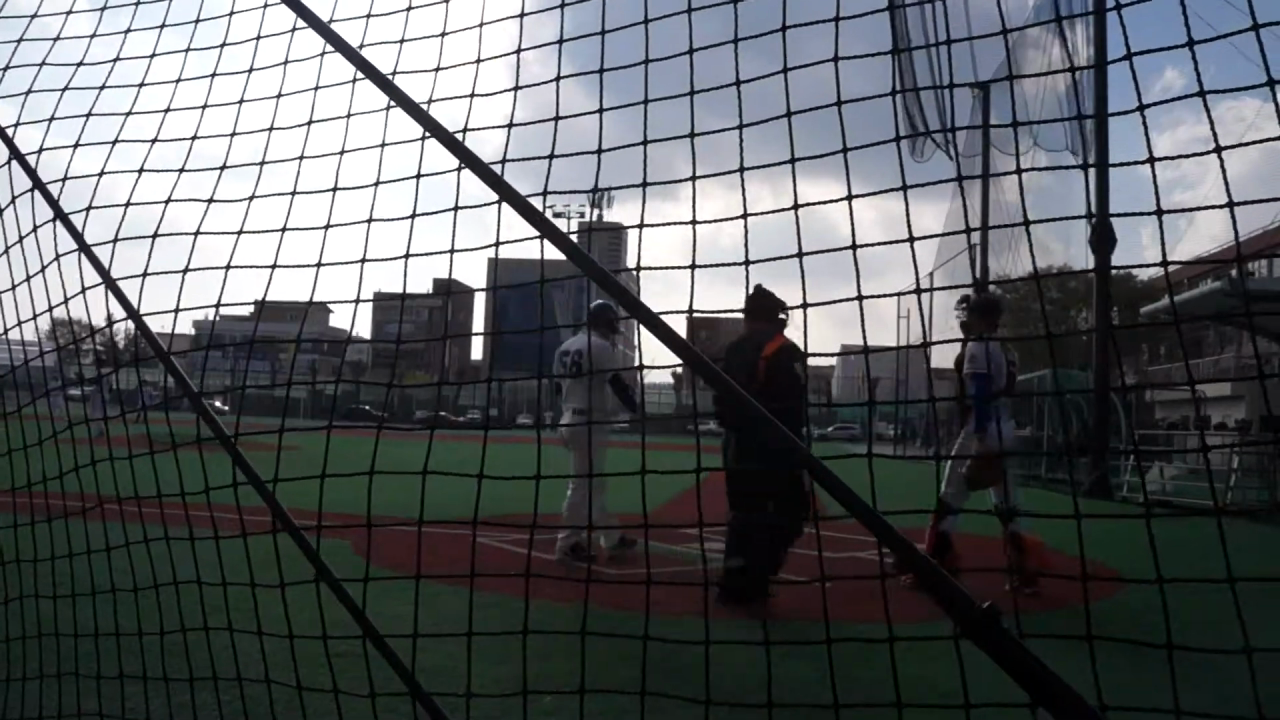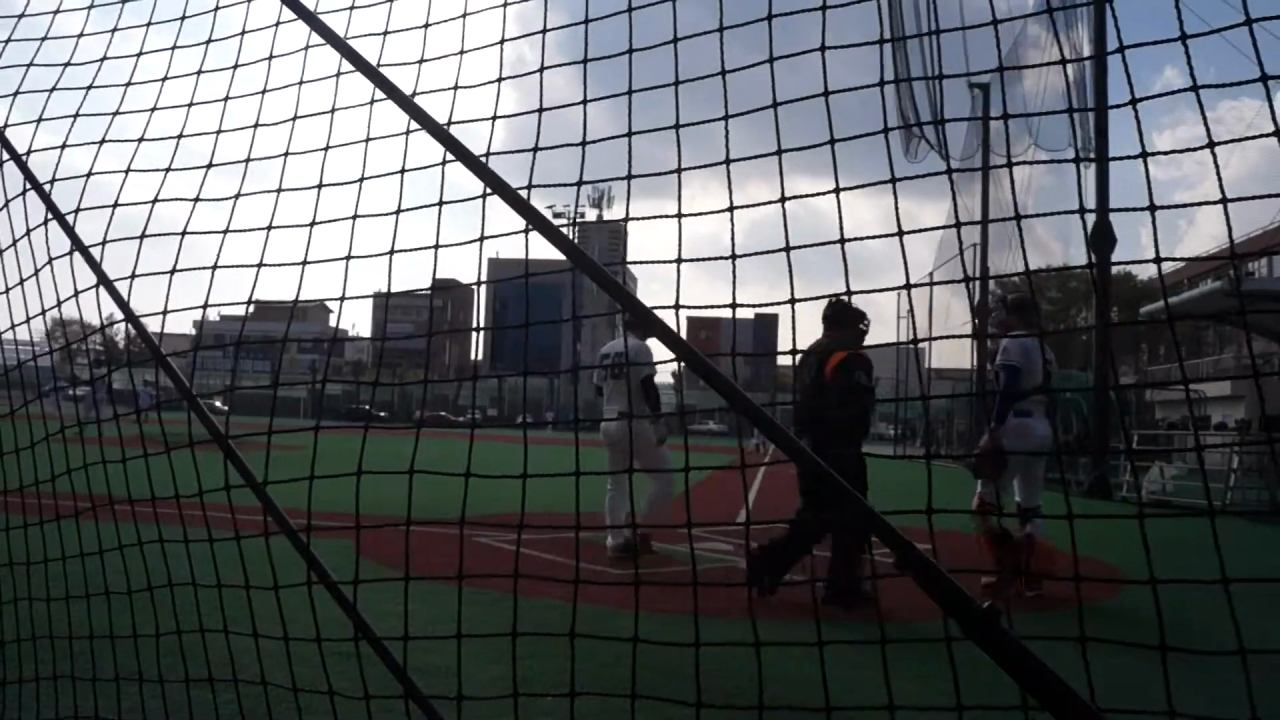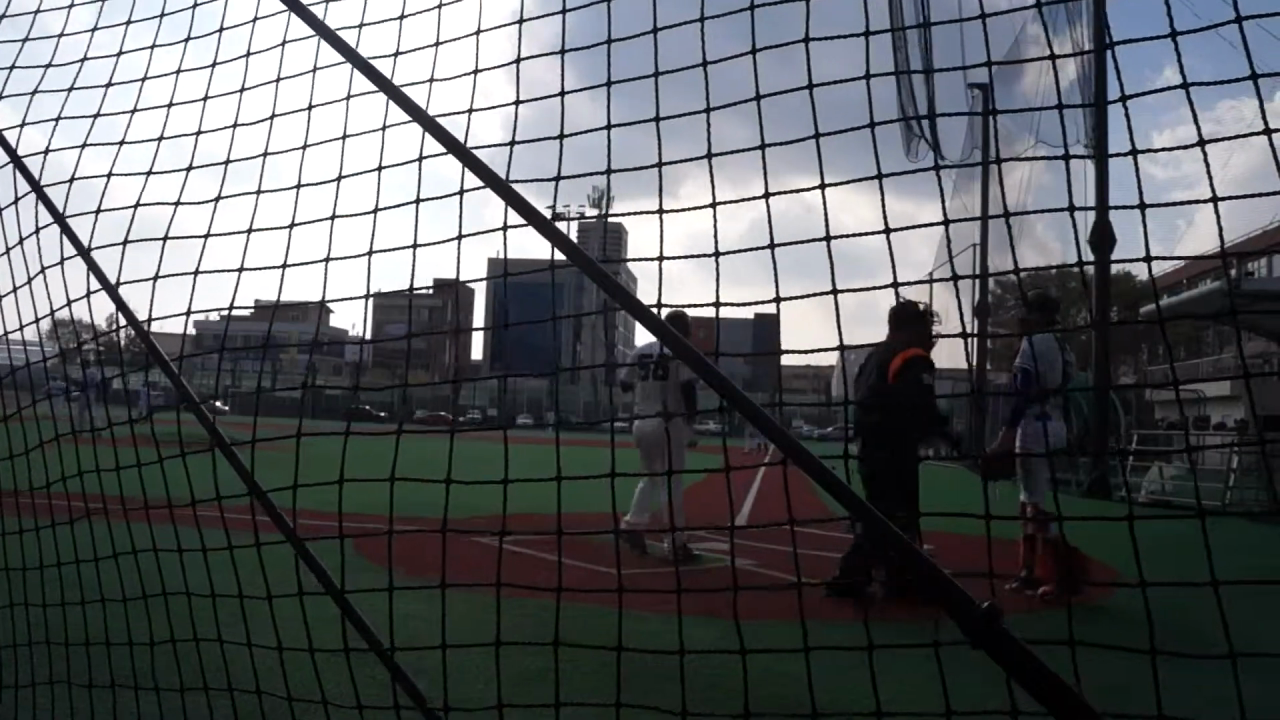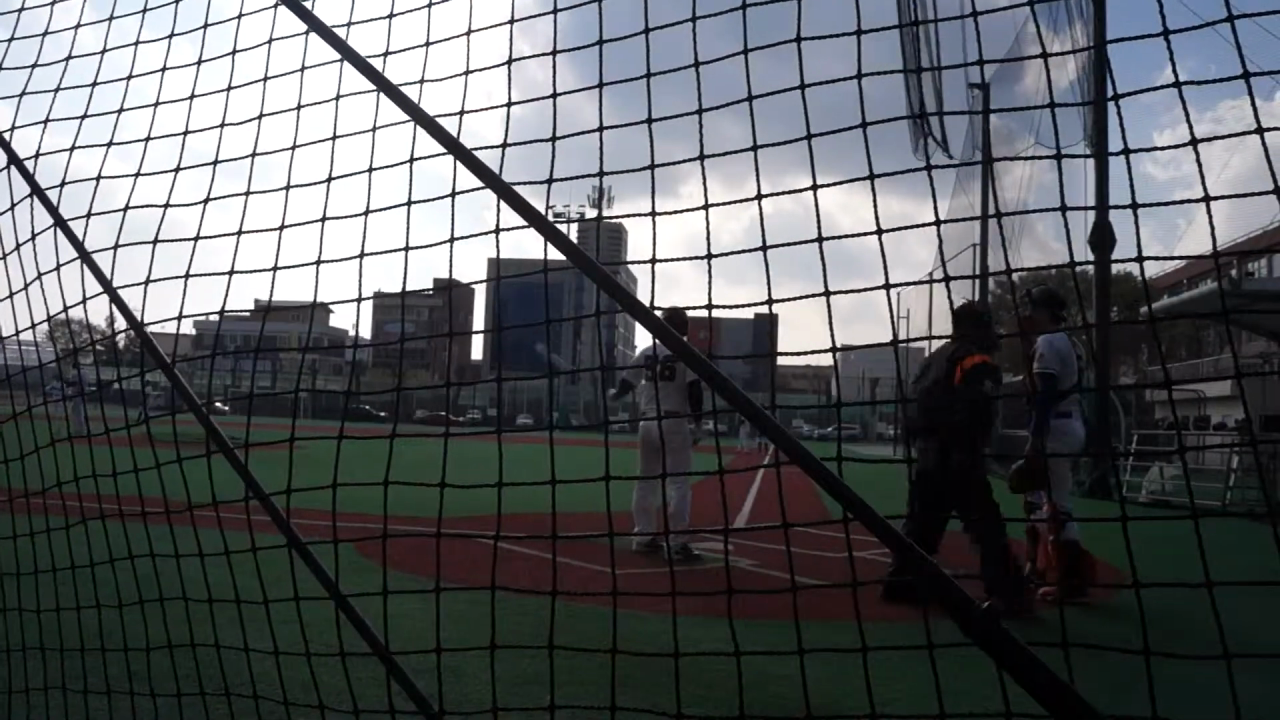
dt=0.4s
person 1, frame 1
left shoulder: (729, 354)
right shoulder: (783, 351)
left elbow: (721, 406)
right elbow: (793, 403)
right wrist: (795, 439)
left hip: (735, 447)
right hip: (769, 446)
left knee: (745, 516)
right knee: (794, 508)
left ankle: (739, 582)
right ankle: (750, 572)
person 1, frame 2
left shoulder: (809, 357)
right shoulder: (852, 359)
right elbow: (855, 411)
right wrist: (852, 442)
left hip: (808, 448)
right hip: (840, 452)
left knee: (813, 518)
right knee: (848, 522)
left ankle: (766, 564)
right ankle: (843, 587)
person 1, frame 3
left shoulder: (873, 358)
right shoulder: (913, 360)
right elbow: (922, 409)
right wrist: (946, 434)
left hip: (872, 448)
right hip: (894, 452)
left knee: (901, 517)
right knee: (888, 520)
left ankle: (901, 580)
right ankle: (850, 578)
person 1, frame 4
left shoulder: (934, 359)
right shoulder: (979, 365)
left elbow: (915, 408)
right elbow: (977, 418)
right wrist: (974, 455)
left hip: (926, 454)
right hip: (956, 458)
left knee: (921, 524)
right knee: (986, 523)
left ankle: (901, 583)
right ankle: (1007, 592)
person 2, frame 1
left shoulder: (977, 347)
right shoulder: (1004, 350)
left elbow: (980, 396)
left wrist: (980, 439)
left hip: (983, 431)
right hip: (1004, 429)
left knee: (949, 502)
right knee: (1007, 506)
right ankle: (1025, 573)
person 2, frame 2
left shoulder: (1013, 342)
right shoulder: (1043, 348)
left elbow: (1008, 389)
right elbow: (1042, 392)
left wrist: (993, 431)
left hip: (1016, 425)
right hip: (1041, 426)
left knee: (987, 502)
right knee: (1030, 504)
left ankle: (1009, 570)
right ankle: (1030, 574)
person 2, frame 3
left shoulder: (1033, 342)
right shoulder: (1062, 349)
left elbow: (1023, 392)
right elbow: (1063, 394)
left wrist: (1007, 433)
left hip: (1035, 427)
right hip: (1056, 427)
left knee: (1038, 508)
right knee: (1032, 505)
left ankle: (1066, 577)
right ankle: (1031, 573)
person 2, frame 4
left shoulder: (1047, 343)
right shoulder: (1067, 342)
left elbow: (1046, 397)
left wrist: (1034, 440)
left hip: (1056, 427)
right hip: (1071, 424)
left knee: (1057, 508)
right knee: (1036, 499)
left ankle: (1072, 582)
right ankle: (1035, 567)
person 3, frame 1
left shoulder: (564, 347)
right shoulder: (601, 347)
left elbow: (559, 386)
right elbow: (617, 385)
right wrist: (637, 414)
left hip: (569, 421)
right hip: (588, 422)
left knee: (593, 483)
right knee: (581, 485)
left ankle: (611, 538)
right ankle: (567, 543)
person 3, frame 2
left shoulder: (606, 350)
right shoulder: (639, 348)
right elbow: (648, 386)
right wrist: (659, 422)
left hip: (608, 424)
right hip: (633, 423)
left knee: (616, 484)
right knee: (663, 477)
left ankle: (618, 539)
right ankle: (641, 532)
person 3, frame 3
left shoulder: (640, 352)
left elbow: (624, 385)
right elbow: (688, 390)
right wrist: (690, 426)
left hip: (641, 423)
right hip: (668, 424)
left knee: (651, 478)
right knee: (672, 484)
left ankle: (633, 526)
right ankle: (675, 545)
person 3, frame 4
left shoulder: (646, 353)
left elbow: (627, 383)
right elbow: (694, 391)
left wrist: (615, 394)
right wrist: (697, 424)
left hip: (647, 423)
right hip: (673, 424)
left knee: (646, 482)
right knee: (678, 484)
left ankle: (644, 536)
right ankle: (677, 543)
